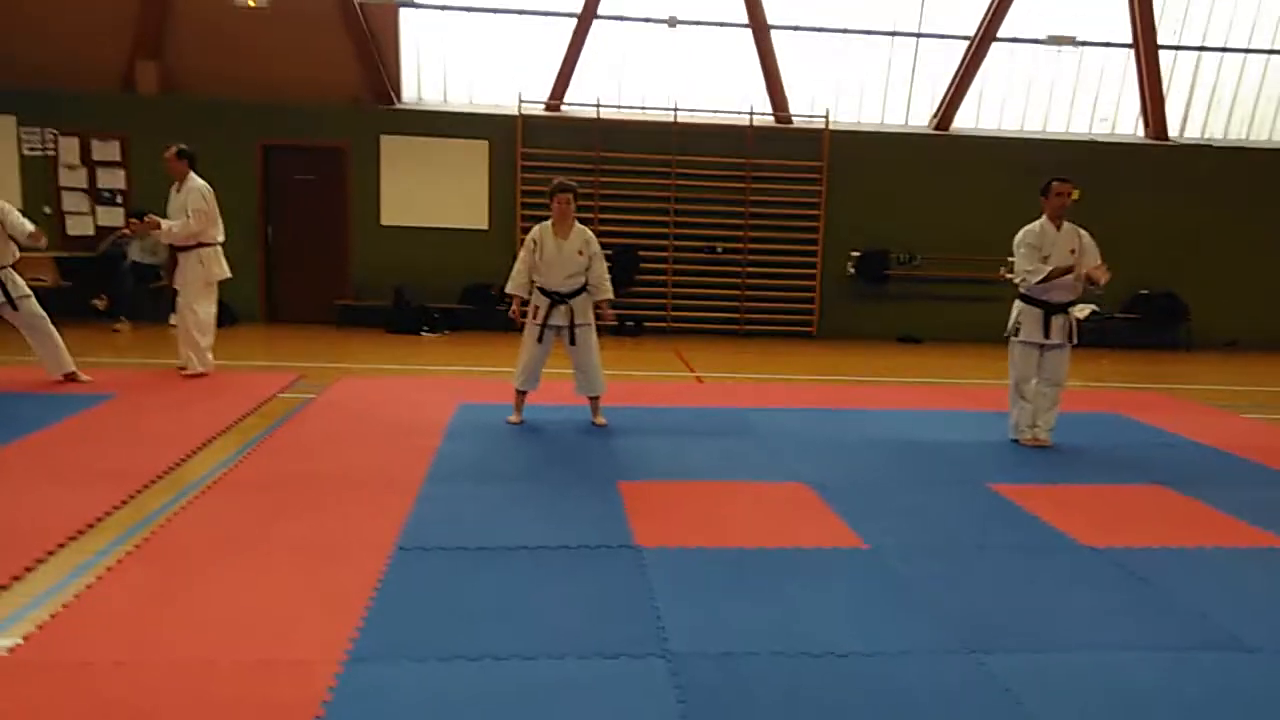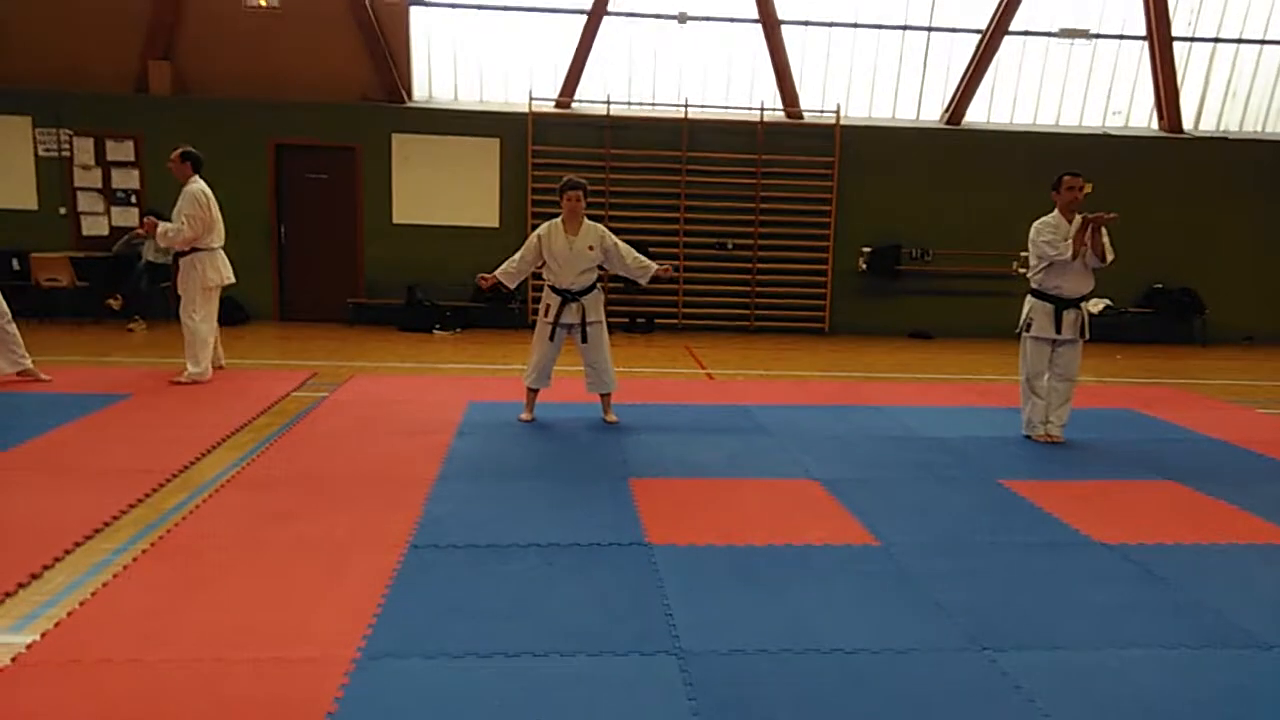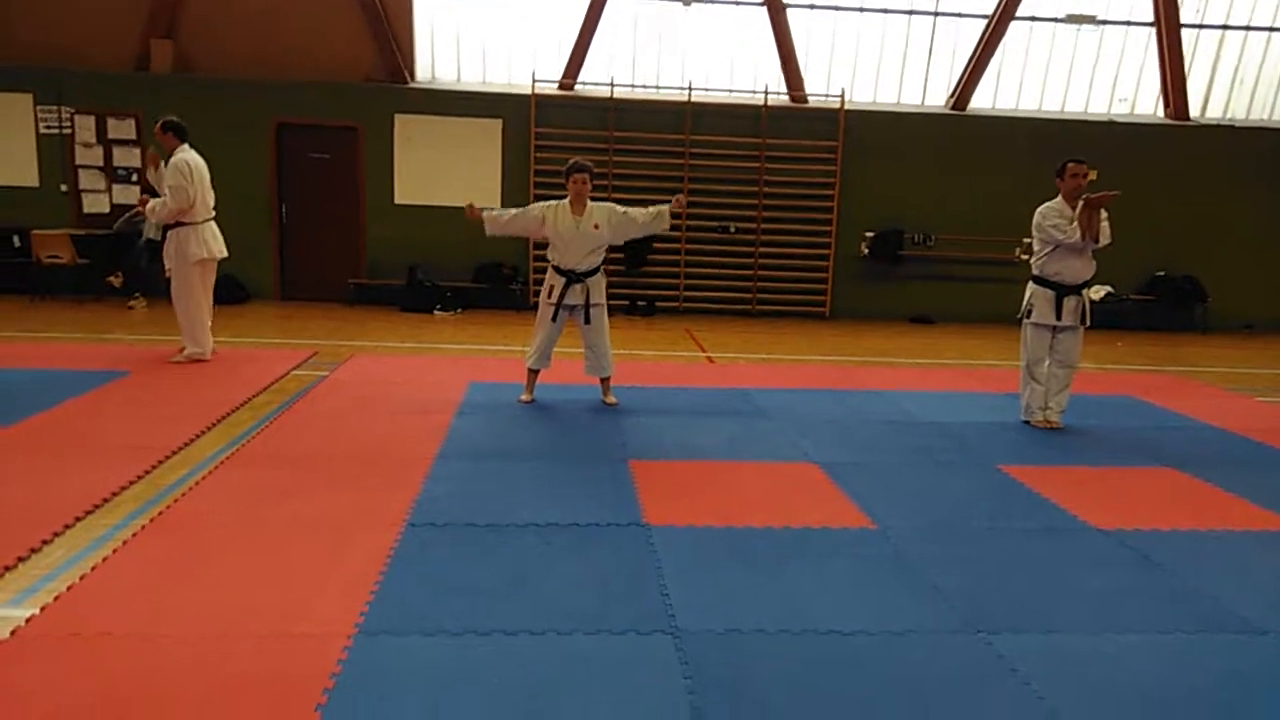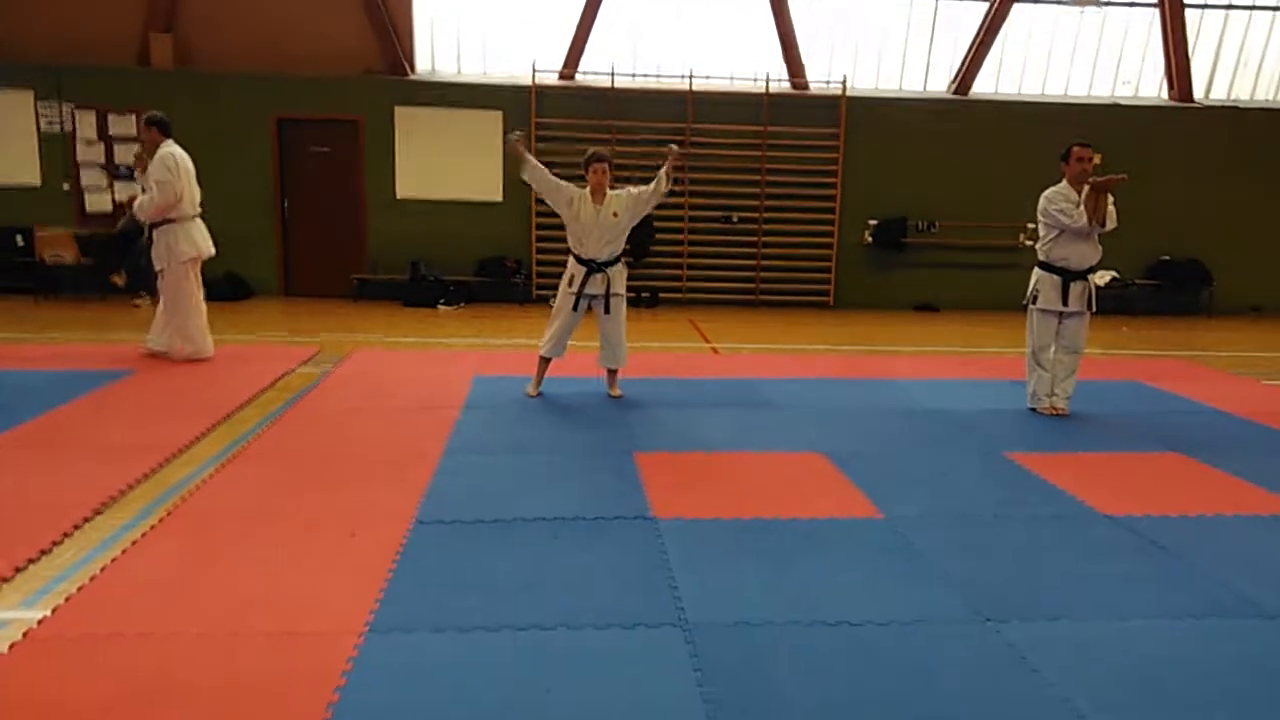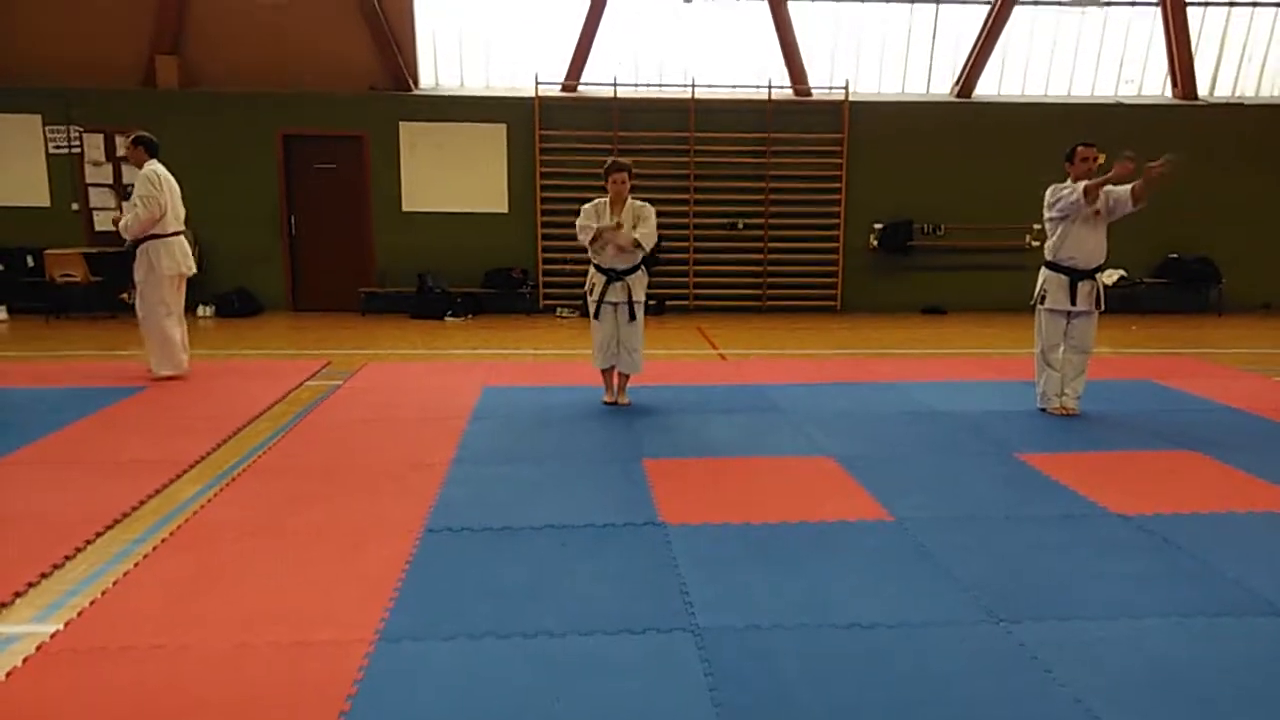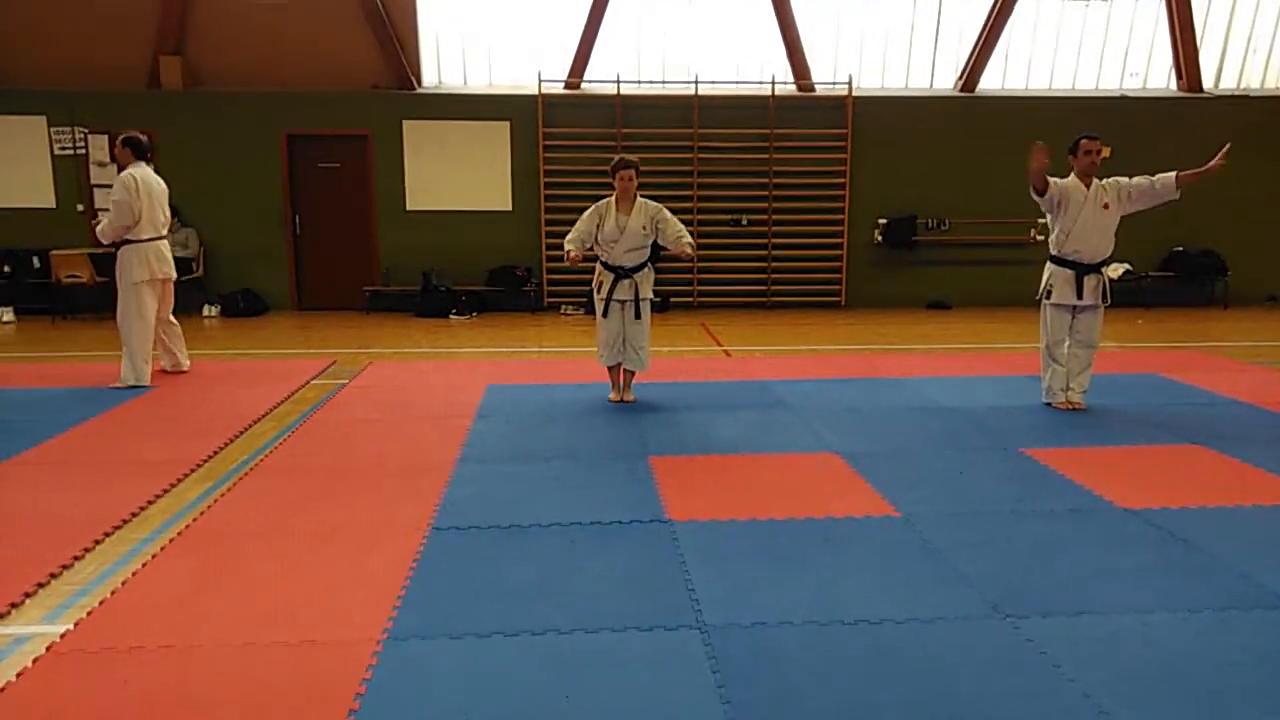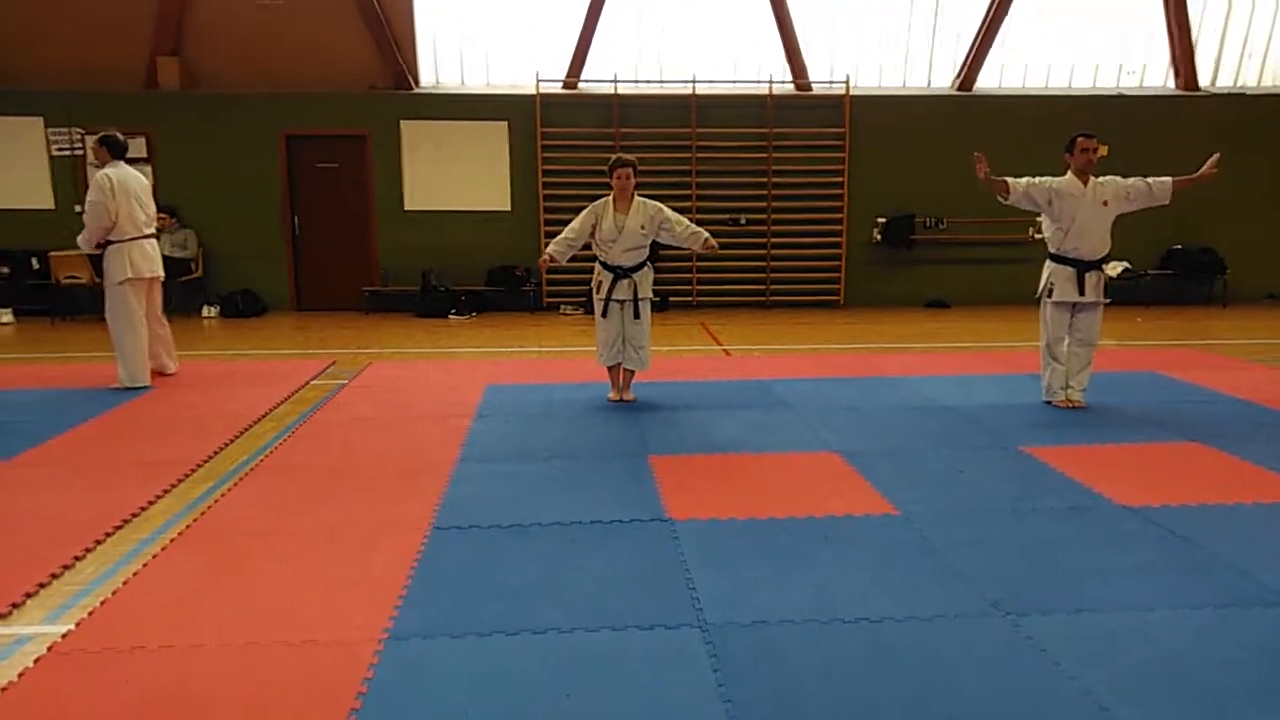
dt=0.4s
person 1, frame 1
left shoulder: (1080, 237)
right shoulder: (1029, 234)
left elbow: (1092, 271)
right elbow: (1031, 273)
left wrist: (1092, 274)
right wrist: (1069, 269)
left hip: (1061, 317)
right hip: (1031, 313)
left knee: (1053, 378)
right knee: (1023, 376)
left ankle: (1041, 429)
right ankle: (1022, 429)
person 1, frame 2
left shoulder: (1092, 227)
right shoulder: (1043, 227)
left elbow: (1100, 260)
right elbow: (1066, 256)
left wrist: (1095, 230)
right wrist: (1083, 228)
left hip: (1073, 312)
right hip: (1042, 309)
left knee: (1065, 374)
right knee: (1035, 372)
left ankle: (1054, 425)
right ankle: (1035, 425)
person 1, frame 3
left shoulder: (1094, 213)
right shoulder: (1046, 213)
left elbow: (1095, 241)
right elbow: (1075, 239)
left wrist: (1094, 210)
right wrist: (1087, 208)
left hip: (1074, 298)
right hip: (1044, 295)
left knee: (1065, 361)
right knee: (1035, 358)
left ankle: (1053, 411)
right ankle: (1034, 411)
person 1, frame 4
left shoulder: (1096, 197)
right shoulder: (1051, 197)
left elbow: (1102, 225)
right elbow: (1080, 223)
left wrist: (1102, 192)
right wrist: (1094, 192)
left hip: (1081, 284)
right hip: (1050, 281)
left knee: (1071, 347)
right knee: (1041, 345)
left ankle: (1059, 398)
right ankle: (1040, 398)
person 1, frame 5
left shoulder: (1107, 195)
right shoulder: (1056, 193)
left elbow: (1131, 198)
right elbow: (1082, 196)
left wrist: (1148, 177)
right wrist: (1113, 177)
left hip: (1088, 284)
right hip: (1057, 281)
left knee: (1080, 347)
right knee: (1050, 344)
left ankle: (1068, 398)
right ankle: (1049, 398)
person 1, frame 6
left shoulder: (1116, 190)
right shoulder: (1061, 189)
left elbow: (1160, 185)
right elbow: (1041, 189)
left wrist: (1206, 169)
right wrist: (1036, 174)
left hip: (1092, 278)
right hip: (1061, 276)
left knee: (1085, 341)
right knee: (1055, 340)
left ankle: (1075, 392)
right ankle: (1055, 393)
person 1, frame 7
left shoulder: (1113, 188)
right shoulder: (1052, 188)
left elbow: (1153, 188)
right elbow: (1018, 189)
left wrist: (1196, 177)
right wrist: (989, 180)
left hip: (1092, 275)
right hip: (1061, 274)
left knee: (1085, 340)
right knee: (1055, 338)
left ankle: (1075, 391)
right ankle: (1055, 392)
person 2, frame 1
left shoulder: (586, 237)
right shoulder: (538, 234)
left elbow: (598, 272)
right elbow: (523, 268)
left wrist: (604, 304)
right wrist: (517, 301)
left hip: (577, 306)
right hip: (543, 305)
left knee: (588, 361)
right knee: (530, 359)
left ankle: (596, 412)
right ankle: (517, 410)
person 2, frame 2
left shoulder: (598, 233)
right shoulder: (546, 232)
left elbow: (624, 257)
right elbow: (523, 258)
left wrist: (655, 270)
right wrist: (496, 276)
left hip: (588, 303)
right hip: (555, 302)
left knee: (598, 358)
right knee: (541, 356)
left ankle: (607, 409)
right ankle: (529, 408)
person 2, frame 3
left shoulder: (607, 213)
right shoulder: (548, 211)
left elbow: (640, 218)
right elbow: (516, 217)
left wrist: (669, 208)
right wrist: (483, 216)
left hip: (591, 285)
right hip: (559, 283)
left knee: (598, 341)
right knee: (543, 337)
left ankle: (606, 391)
right ankle: (529, 389)
person 2, frame 4
left shoulder: (626, 200)
right shoulder: (571, 199)
left elbow: (655, 191)
right elbow: (543, 180)
left wrist: (669, 164)
right wrist: (522, 153)
left hip: (611, 276)
right hip: (579, 273)
left knee: (613, 333)
right knee: (559, 327)
left ankle: (612, 383)
right ankle: (537, 381)
person 2, frame 5
left shoulder: (642, 210)
right shoulder: (595, 208)
left elbow: (647, 235)
right elbow: (584, 228)
left wrist: (628, 243)
right wrist: (606, 230)
left hip: (631, 283)
right hip: (601, 281)
left knee: (630, 340)
right knee: (603, 339)
left ankle: (622, 389)
right ankle: (609, 388)
person 2, frame 6
left shoulder: (652, 211)
right shoulder: (600, 210)
left elbow: (674, 231)
right elbow: (579, 234)
left wrist: (686, 246)
right wrist: (573, 251)
left hip: (637, 281)
right hip: (608, 280)
left knee: (636, 337)
right knee: (609, 336)
left ankle: (627, 387)
right ankle: (615, 387)
person 2, frame 7
left shoulder: (651, 210)
right shoulder: (597, 210)
left elbow: (679, 227)
right elbow: (573, 234)
left wrist: (704, 239)
right wrist: (550, 253)
left hip: (637, 281)
right hip: (607, 280)
left knee: (635, 336)
right knee: (609, 335)
left ankle: (627, 386)
right ankle: (614, 386)
person 3, frame 1
left shoulder: (198, 188)
right shoulder: (177, 188)
left elbow: (193, 226)
left wrist: (160, 225)
right wrist: (152, 226)
left hip: (201, 258)
right hip: (188, 258)
left knee: (194, 309)
right knee: (187, 310)
left ankle: (200, 363)
right ankle: (194, 361)
person 3, frame 2
left shoulder: (193, 192)
right shoulder: (195, 189)
left elbow: (189, 231)
left wrist: (160, 229)
right wrist: (161, 228)
left hip: (200, 262)
right hip: (204, 260)
left knee: (194, 315)
right knee: (204, 314)
left ankle: (198, 370)
right ankle: (213, 359)
person 3, frame 3
left shoulder: (178, 162)
right shoulder: (193, 158)
left elbow: (176, 203)
left wrist: (150, 205)
left hip: (189, 236)
right hip: (202, 232)
left knee: (189, 295)
right knee: (197, 294)
left ankle: (198, 348)
right ankle: (200, 342)
person 3, frame 4
left shoulder: (164, 156)
right shoulder: (176, 154)
left elbow: (163, 199)
left wrist: (137, 205)
right wrist: (146, 173)
left hip: (176, 234)
right hip: (183, 231)
left knee: (184, 295)
right knee: (172, 292)
left ankle: (199, 348)
right ankle: (162, 344)
person 3, frame 5
left shoulder: (148, 174)
right shoulder: (164, 174)
left elbow: (148, 214)
left wrist: (123, 225)
right wrist: (131, 226)
left hip: (159, 250)
right hip: (173, 246)
left knee: (154, 310)
right knee: (171, 310)
left ankle: (172, 365)
right ankle: (172, 361)
person 3, frame 6
left shoulder: (127, 178)
right shoulder: (156, 179)
left elbow: (121, 220)
left wrist: (101, 230)
left hip: (137, 254)
right hip: (158, 250)
left knee: (135, 317)
right knee: (162, 313)
left ankle: (136, 375)
right ankle: (177, 361)
person 3, frame 7
left shoulder: (103, 179)
right shoulder: (139, 177)
left elbow: (98, 221)
left wrist: (85, 242)
left hip: (124, 254)
right hip: (148, 249)
left knee: (126, 317)
right knee: (152, 313)
left ankle: (135, 376)
right ankle: (164, 363)
